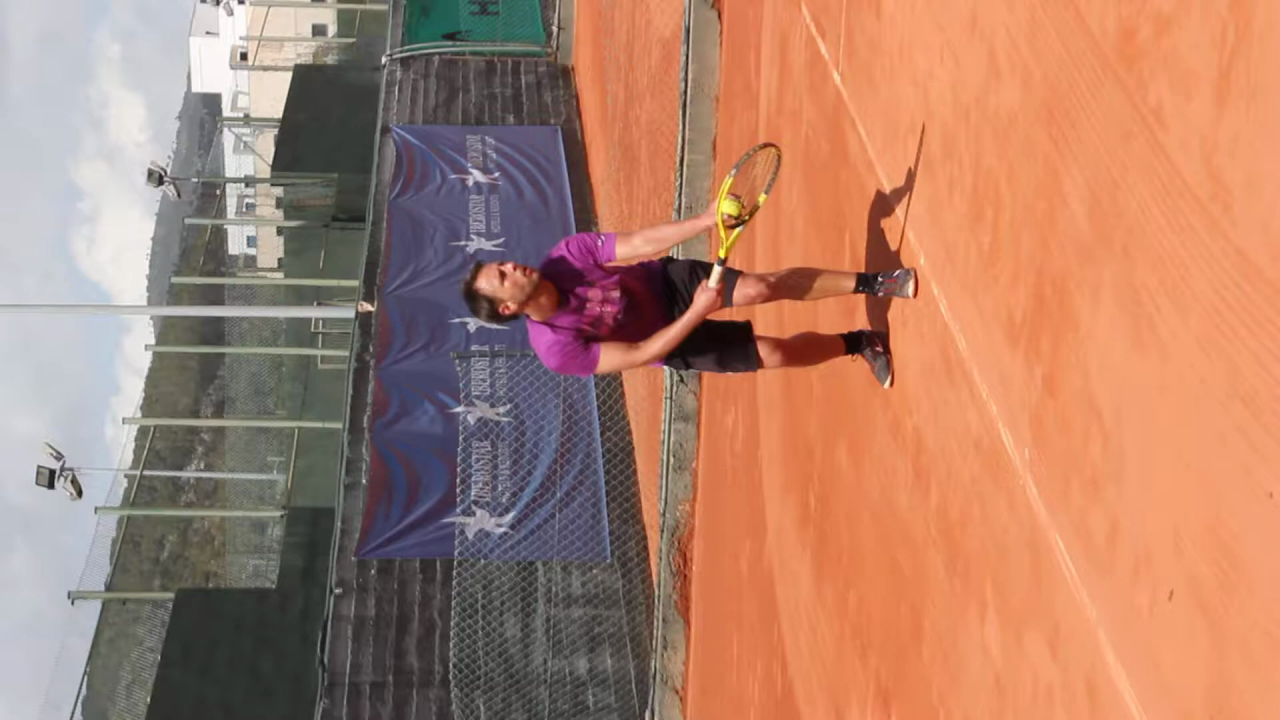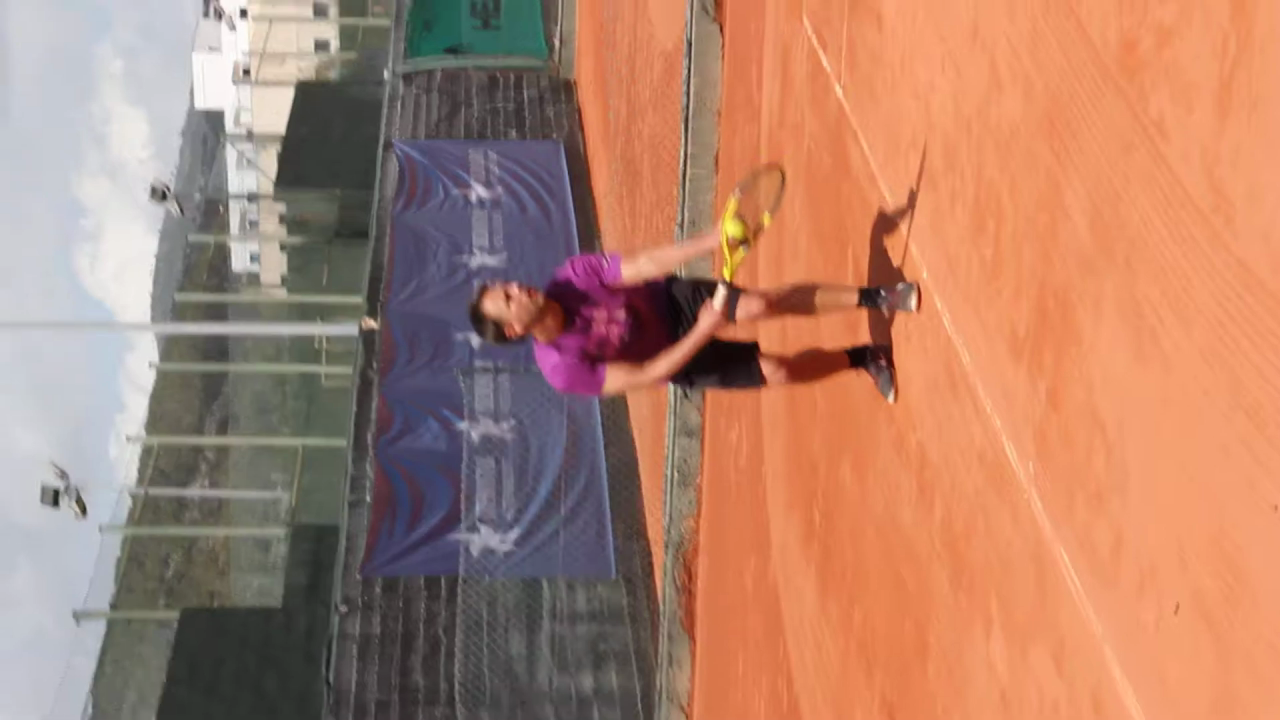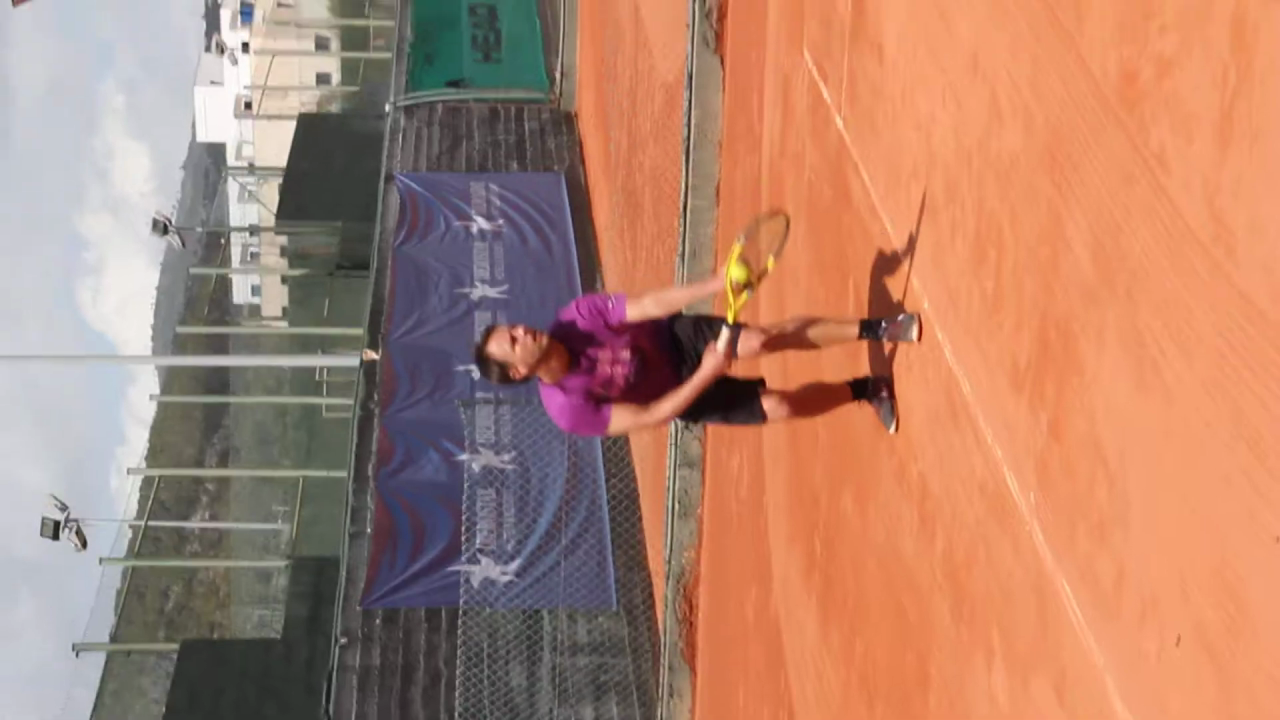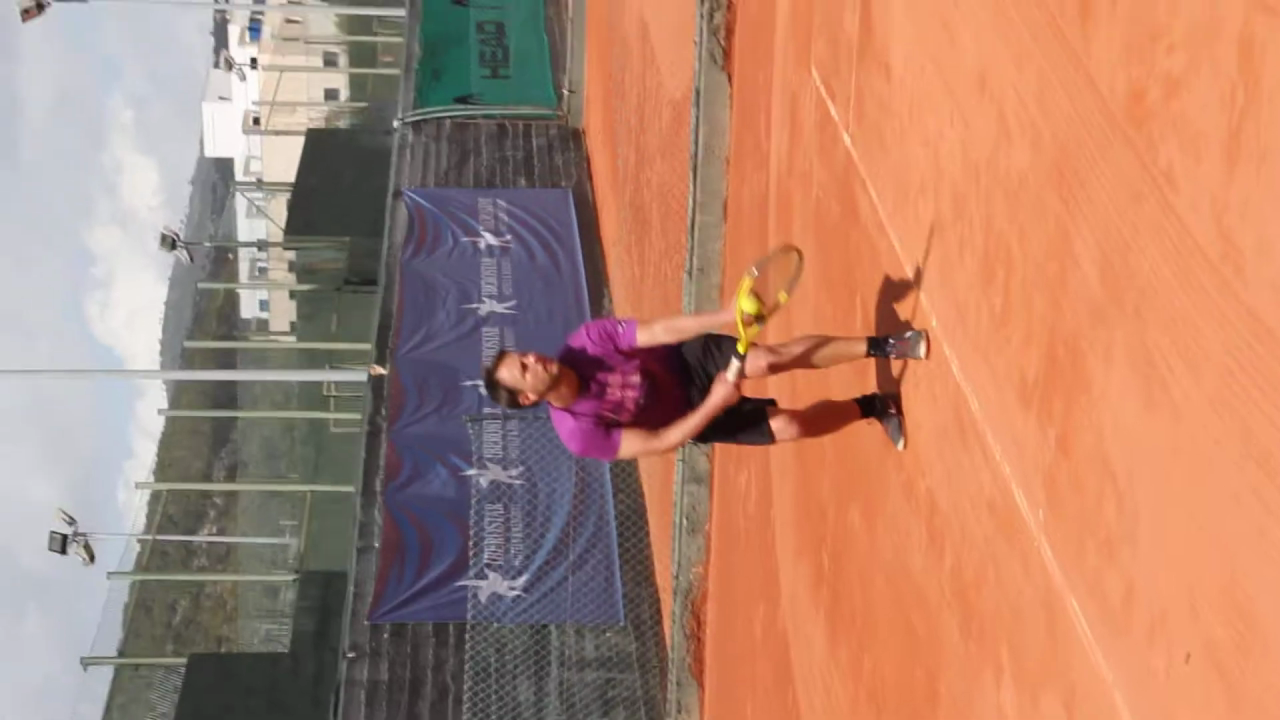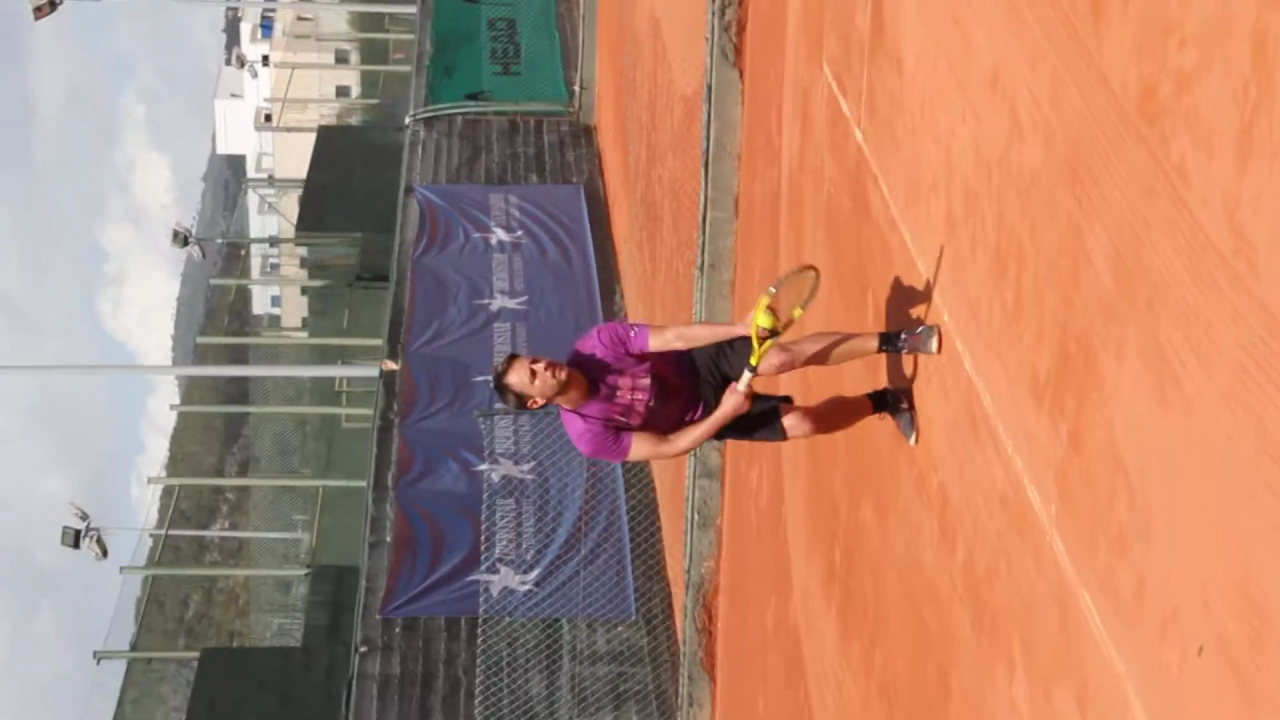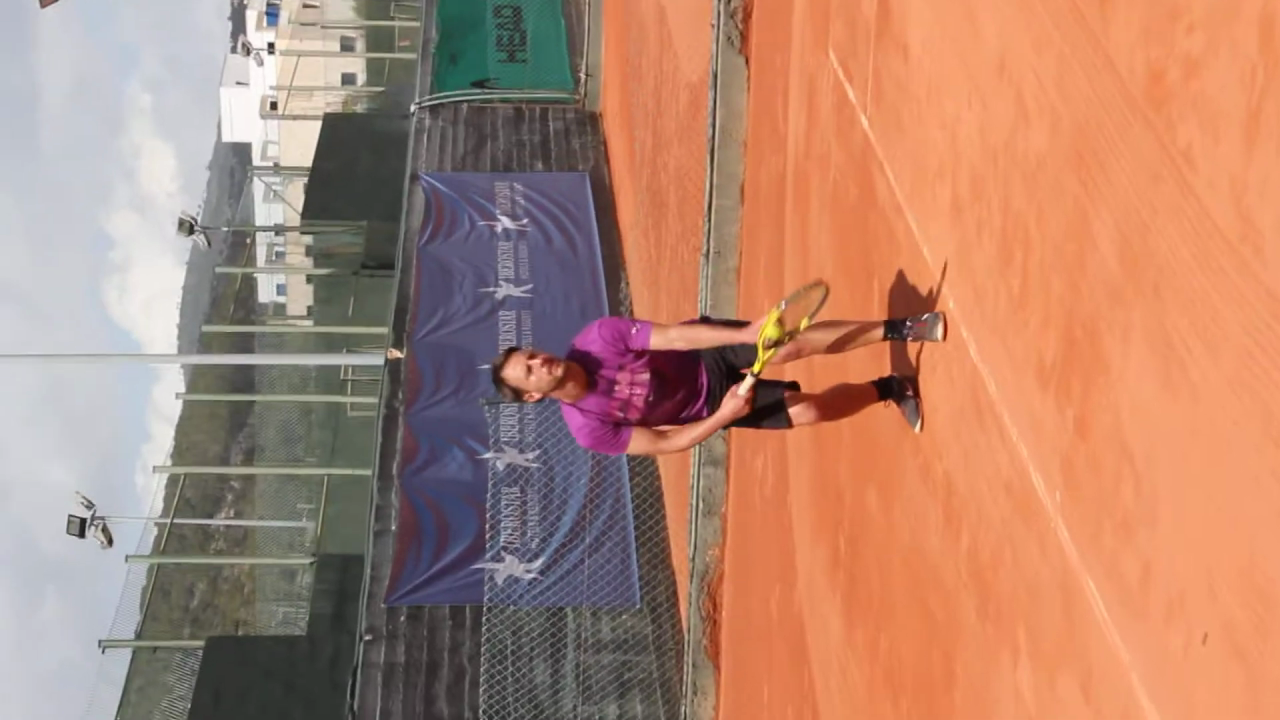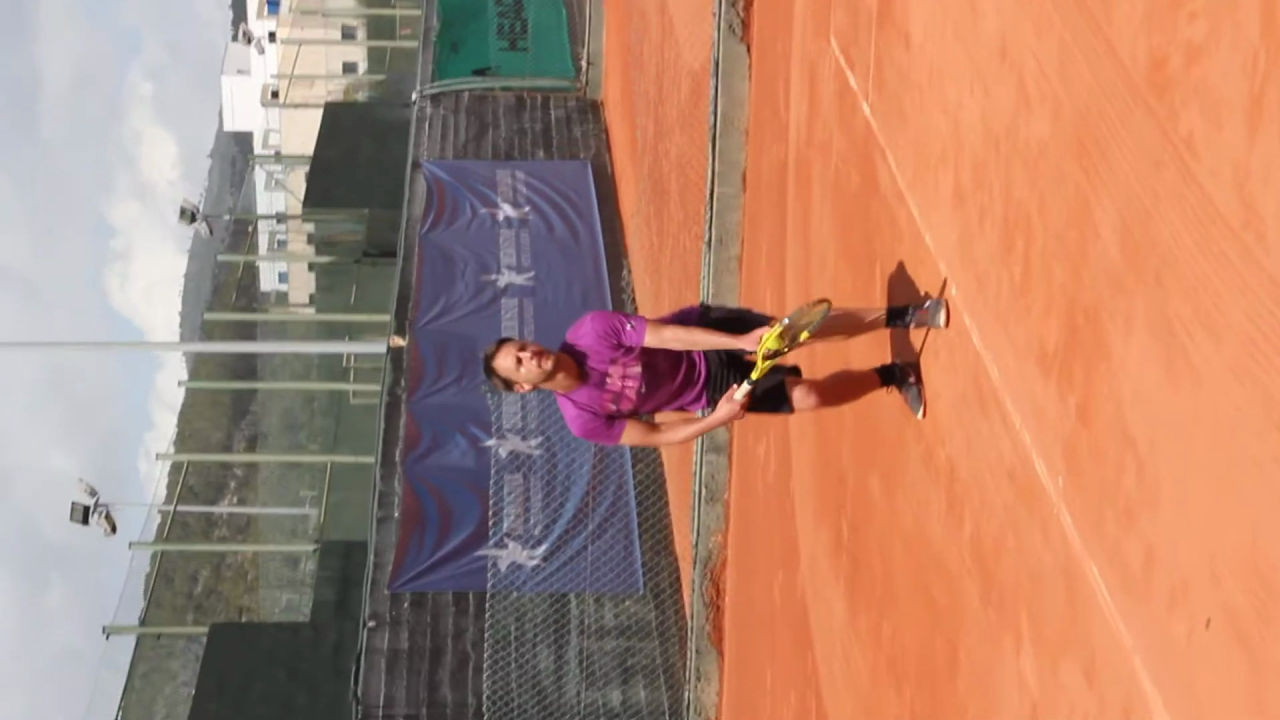
dt=0.1s
person 1, frame 1
left shoulder: (567, 256)
right shoulder: (555, 349)
left elbow: (643, 242)
right elbow: (639, 355)
left wrist: (711, 217)
right wrist: (696, 314)
left hip: (670, 282)
right hip: (673, 346)
left knee: (755, 288)
right knee: (773, 354)
left ankle: (873, 282)
right ankle: (859, 343)
person 1, frame 2
left shoulder: (573, 277)
right shoulder: (561, 369)
left elbow: (648, 263)
right elbow: (645, 376)
left wrist: (716, 238)
right wrist: (702, 333)
left hip: (674, 300)
right hip: (677, 362)
left knee: (757, 305)
right knee: (778, 371)
left ankle: (877, 297)
right ankle: (864, 358)
person 1, frame 3
left shoulder: (578, 316)
right shoulder: (567, 410)
left elbow: (653, 304)
right elbow: (650, 417)
left wrist: (720, 282)
right wrist: (706, 375)
left hip: (678, 337)
right hip: (684, 397)
left knee: (758, 340)
right knee: (780, 407)
left ankle: (874, 329)
right ankle: (865, 388)
person 1, frame 4
left shoulder: (586, 342)
right shoulder: (577, 433)
left elbow: (663, 330)
right elbow: (659, 443)
left wrist: (729, 314)
right wrist: (715, 404)
left hip: (687, 361)
right hip: (691, 419)
left knee: (766, 359)
right knee: (788, 426)
left ankle: (883, 346)
right ankle: (873, 406)
person 1, frame 5
left shoulder: (598, 343)
right shoulder: (588, 436)
left elbow: (674, 336)
right elbow: (668, 447)
left wrist: (744, 324)
right wrist: (722, 414)
left hip: (701, 358)
right hip: (706, 415)
left knee: (780, 357)
right knee: (803, 422)
left ankle: (896, 340)
right ankle: (886, 401)
person 1, frame 6
left shoulder: (597, 339)
right shoulder: (588, 428)
left elbow: (676, 335)
right elbow: (664, 443)
left wrist: (747, 332)
right wrist: (723, 416)
left hip: (705, 353)
right hip: (706, 408)
left knee: (787, 347)
right knee: (808, 410)
left ankle: (902, 328)
right ankle: (890, 388)
person 1, frame 7
left shoulder: (592, 330)
right shoulder: (582, 419)
left elbow: (672, 334)
right elbow: (653, 435)
left wrist: (744, 342)
right wrist: (714, 419)
left hip: (705, 329)
right hip: (710, 389)
right knee: (809, 397)
left ankle: (904, 315)
right ankle: (892, 375)
